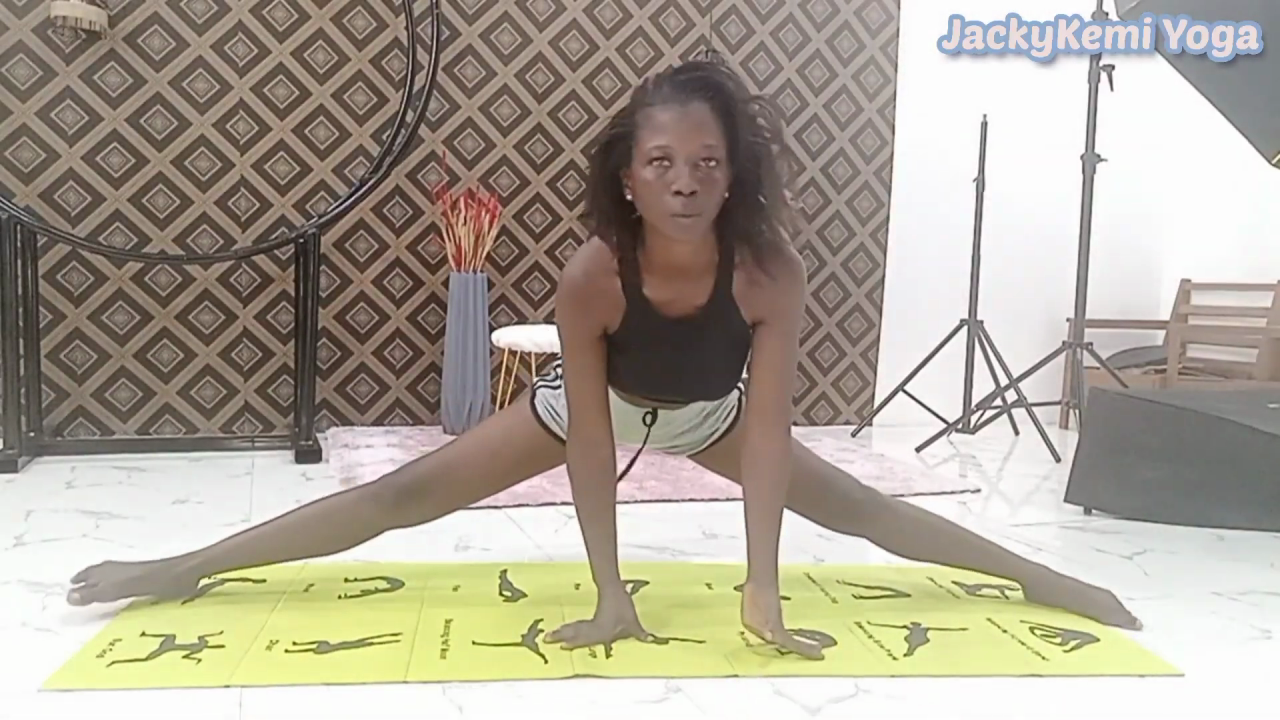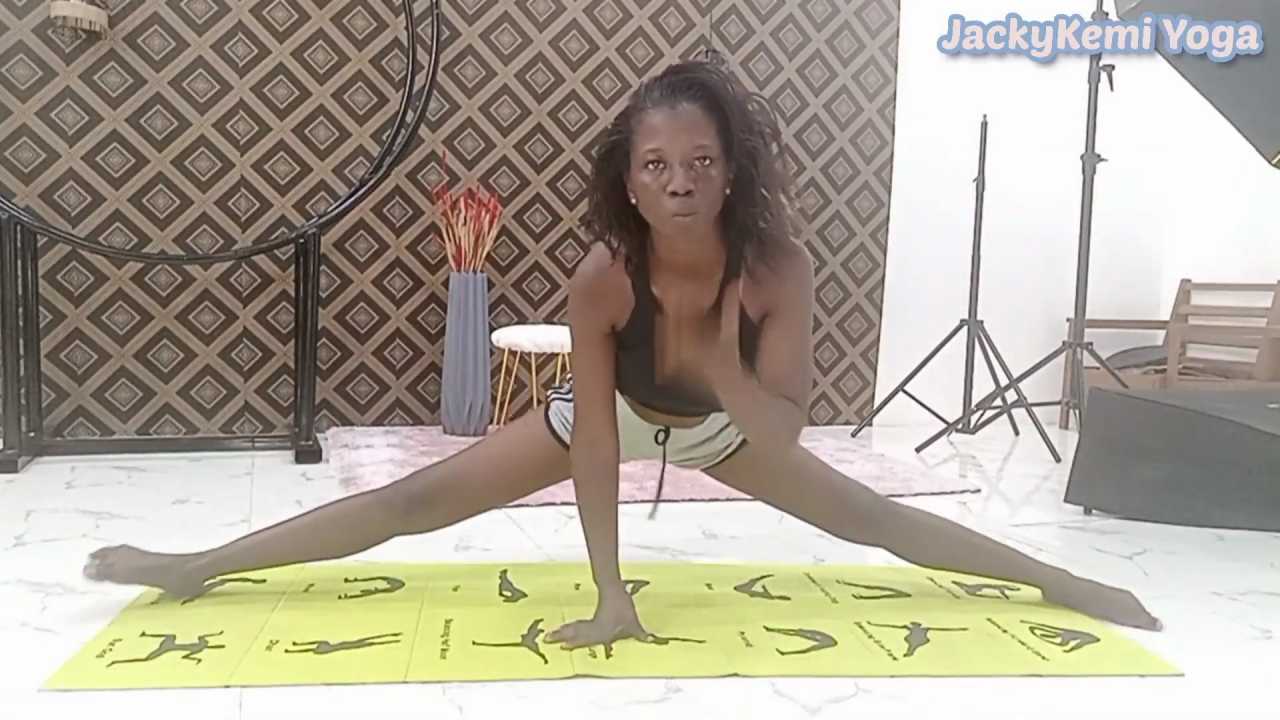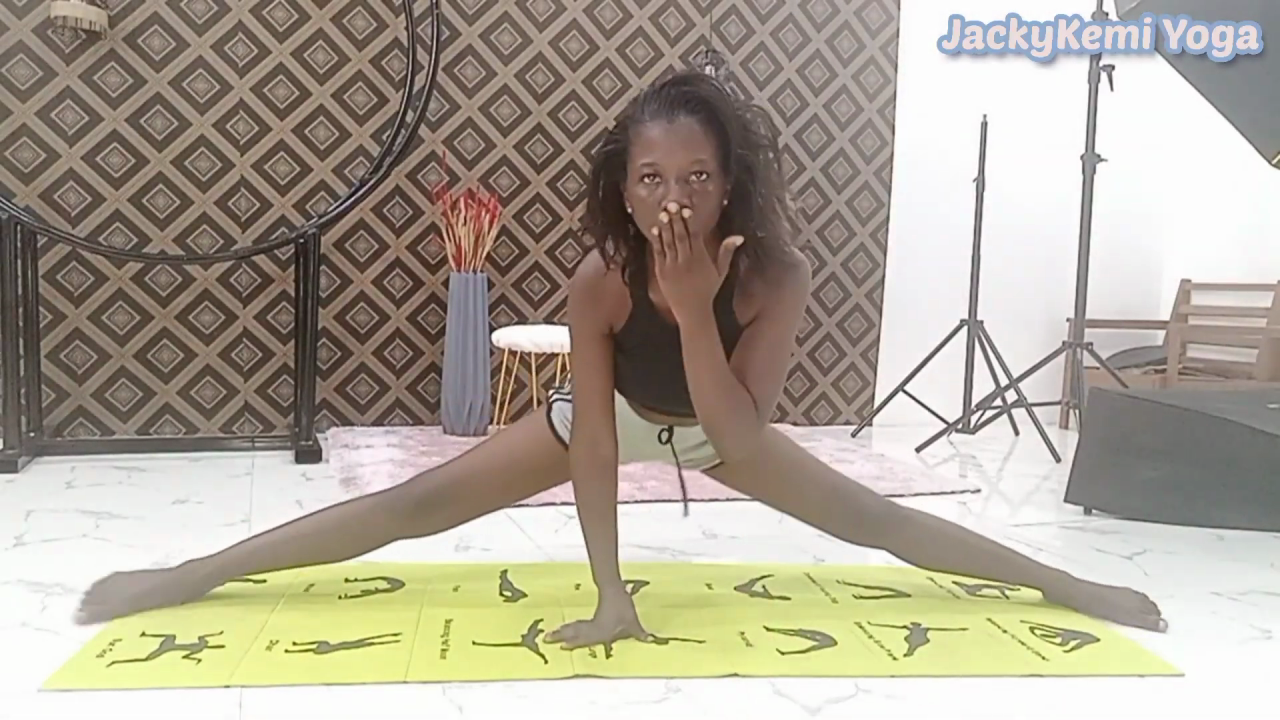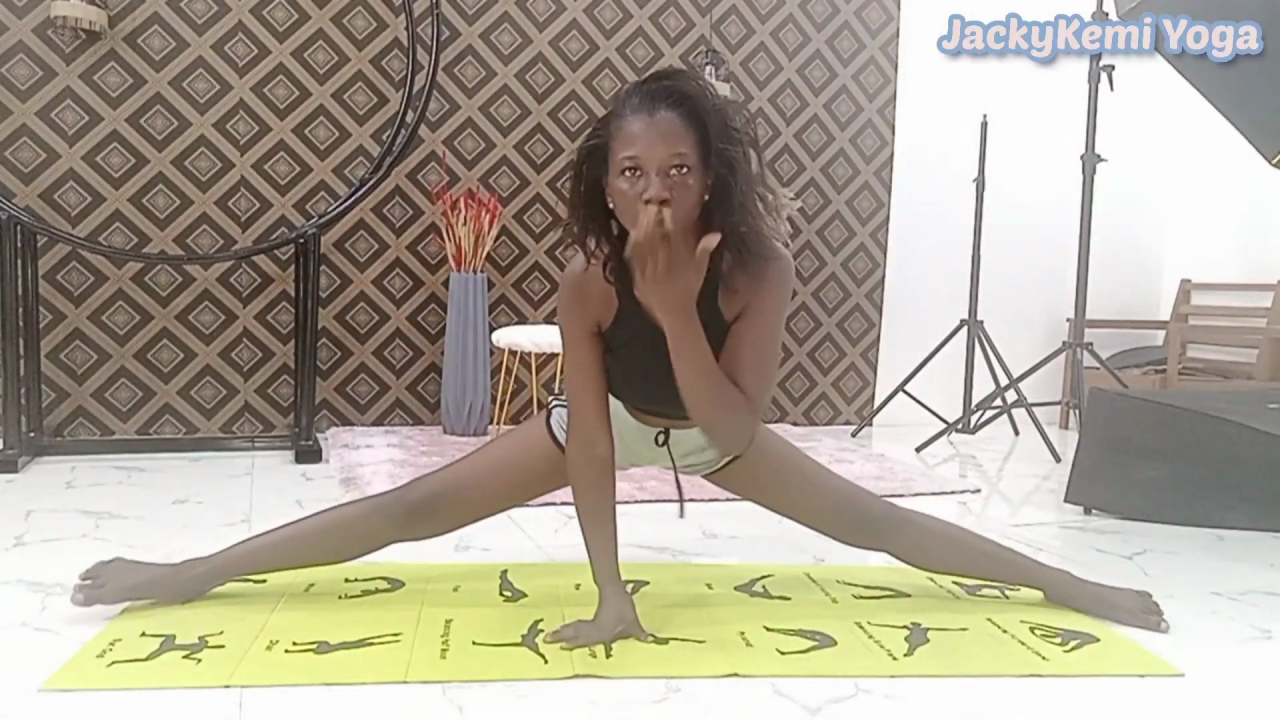
dt=0.5s
person 1, frame 1
left shoulder: (773, 271)
right shoulder: (592, 276)
left elbow: (766, 430)
right elbow: (589, 442)
left wrist: (761, 590)
right wrist: (609, 597)
left hip: (708, 413)
right hip: (594, 402)
left knee: (858, 506)
right knee: (405, 495)
left ankle: (1046, 581)
right ankle: (179, 570)
person 1, frame 2
left shoulder: (778, 267)
right shoulder: (600, 278)
left elbow: (784, 422)
right elbow: (594, 444)
left wrist: (720, 367)
right wrist: (609, 598)
left hip: (722, 425)
right hip: (612, 414)
left knee: (877, 519)
right knee: (418, 499)
left ankle: (1067, 586)
right ankle: (192, 568)
person 1, frame 3
left shoulder: (774, 276)
right shoulder: (598, 282)
left elbow: (736, 438)
right elbow: (593, 442)
left wrist: (693, 310)
right wrist: (609, 599)
left hip: (720, 426)
right hip: (609, 415)
left knee: (882, 522)
right knee: (417, 503)
left ankle: (1074, 587)
right ankle: (186, 577)
person 1, frame 4
left shoulder: (759, 270)
right shoulder: (588, 279)
left elbow: (729, 428)
right elbow: (589, 442)
left wrist: (677, 305)
right wrist: (610, 595)
left hip: (714, 428)
right hip: (608, 422)
left knee: (879, 523)
right knee: (414, 507)
left ankle: (1074, 589)
right ankle: (186, 575)
